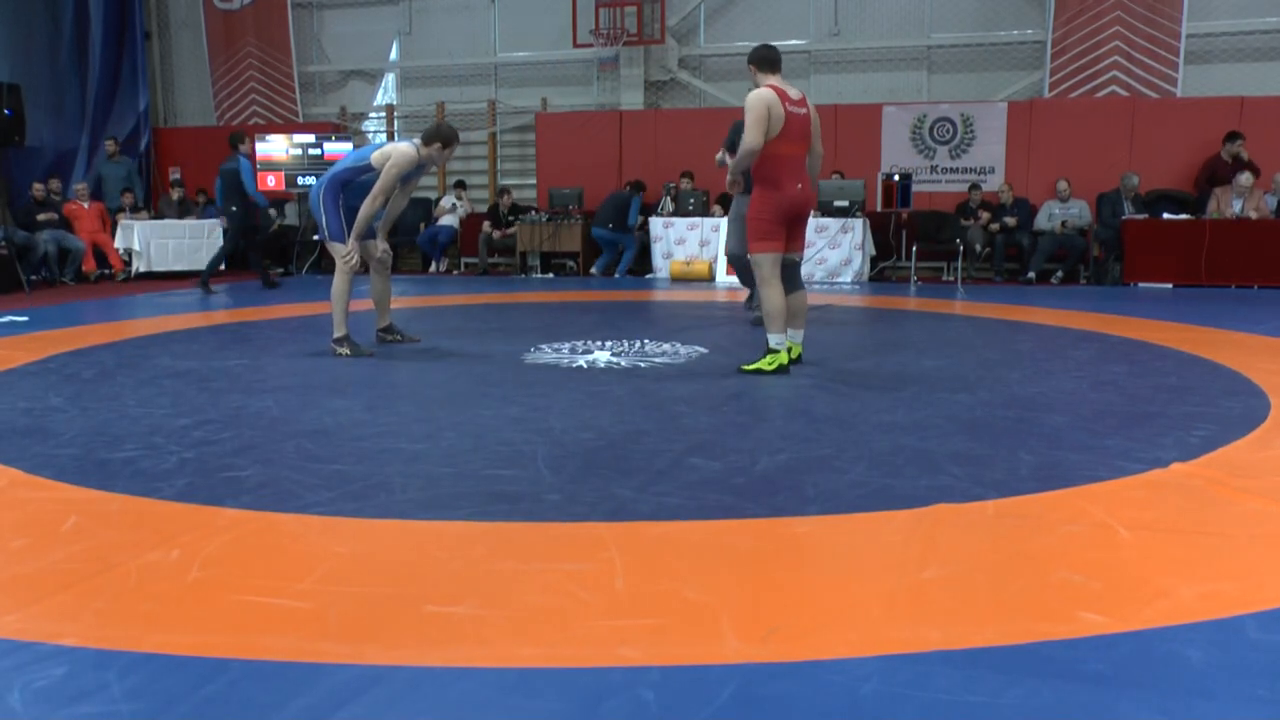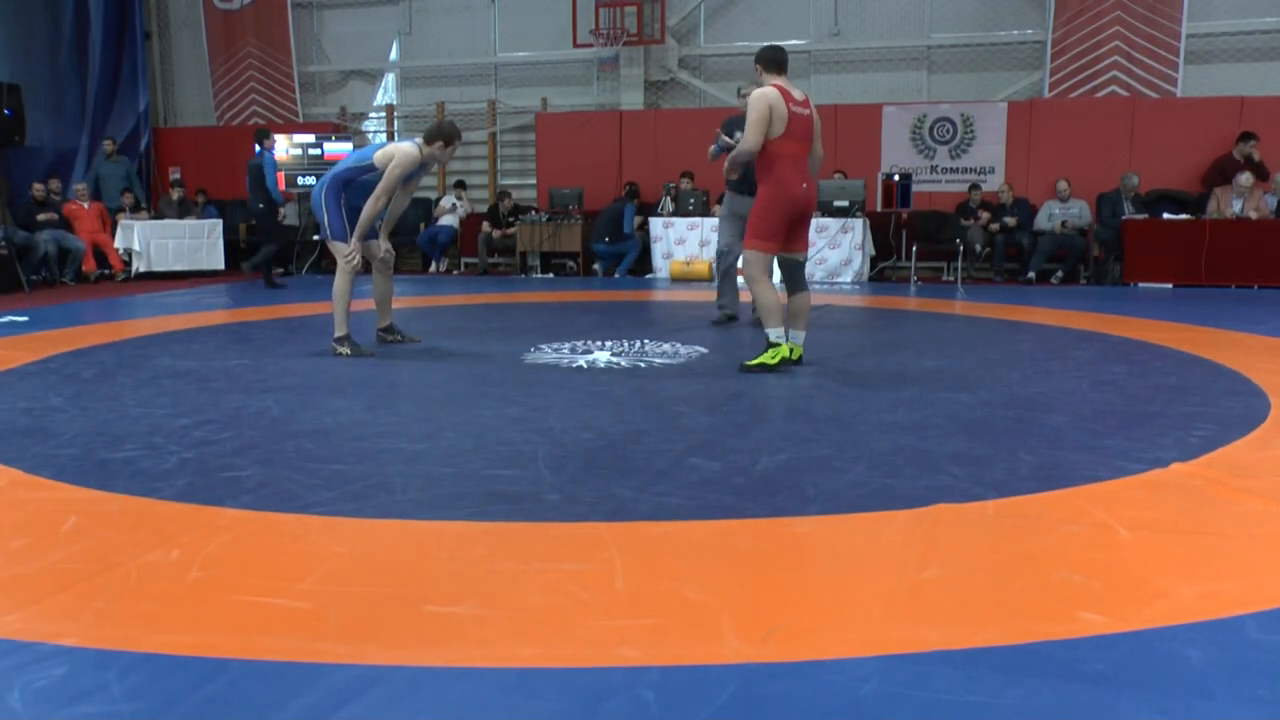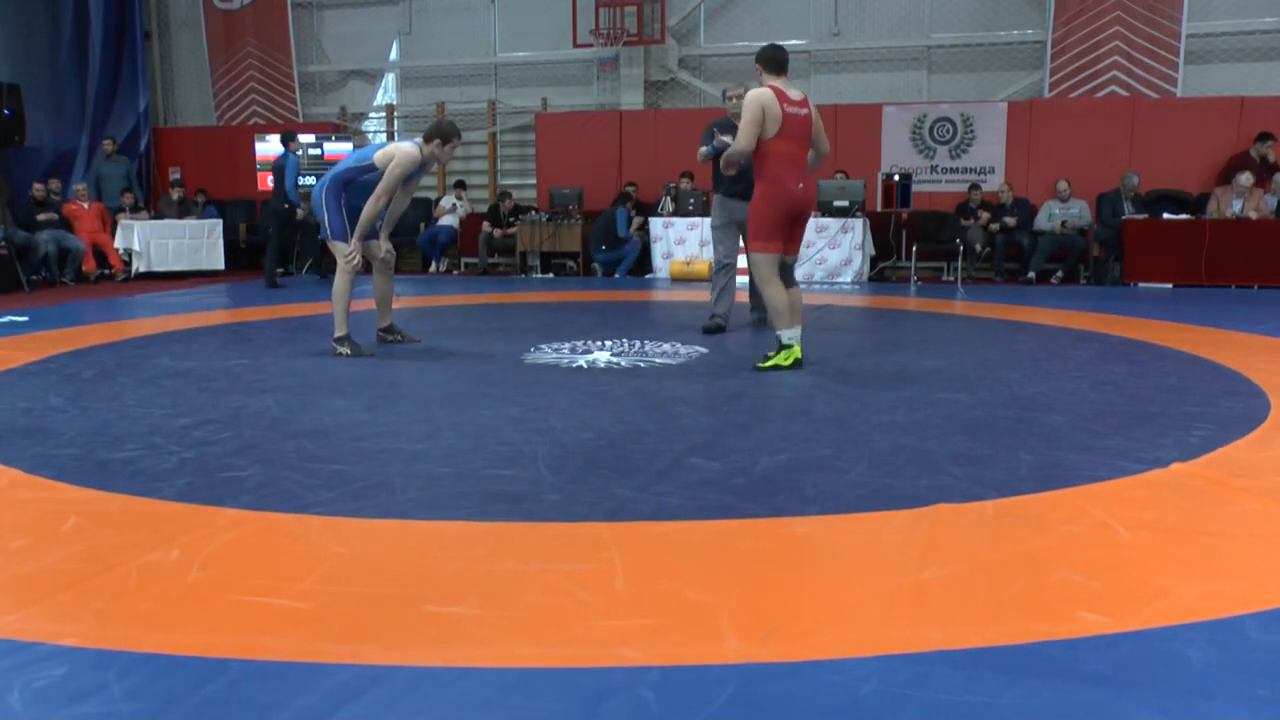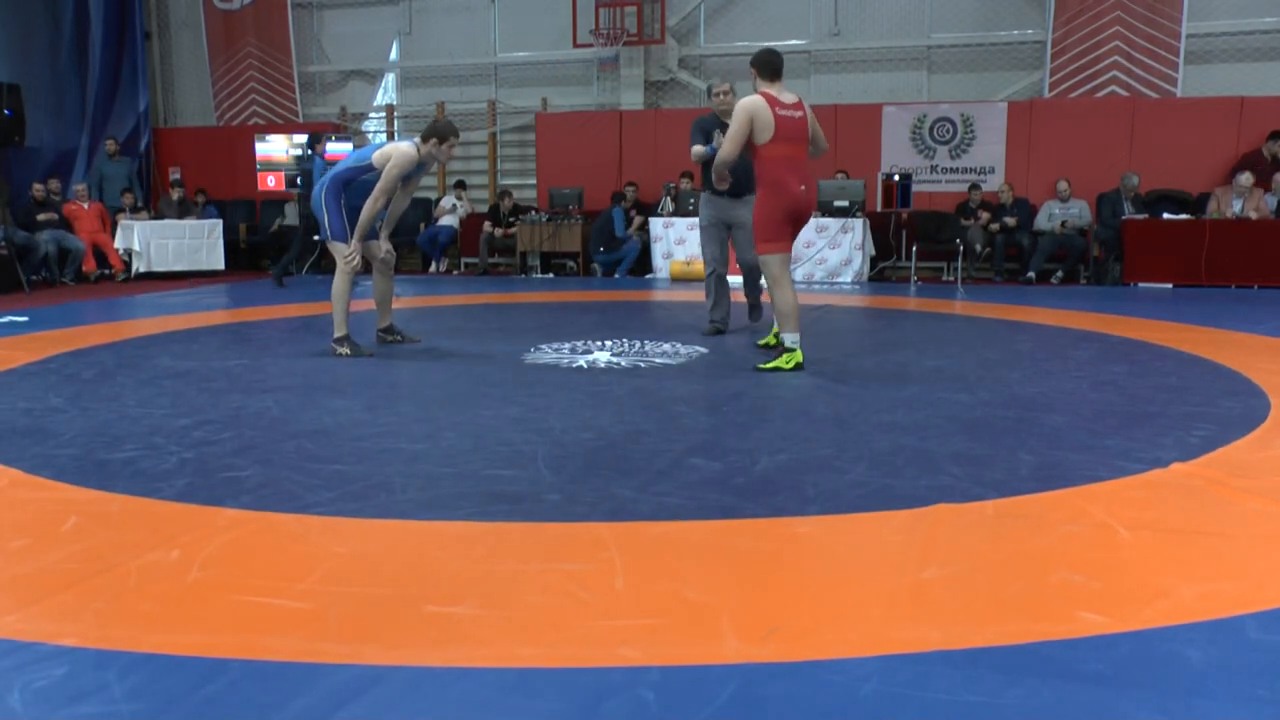
dt=0.2s
person 1, frame 1
left shoulder: (760, 97)
right shoulder: (804, 102)
left elbow: (752, 145)
right elbow: (817, 154)
left wrist: (734, 171)
left hip: (771, 196)
right hip: (800, 195)
left knee: (767, 277)
right knee: (792, 274)
left ankle: (776, 354)
right ankle: (794, 347)
person 1, frame 2
left shoulder: (763, 96)
right shoulder: (807, 103)
left elbow: (751, 145)
right elbow: (817, 154)
left wrist: (731, 161)
left hip: (775, 194)
right hip: (804, 193)
left knee: (755, 272)
right knee: (795, 274)
left ankle: (776, 348)
right ankle: (795, 347)
person 1, frame 3
left shoulder: (758, 96)
right shoulder: (806, 103)
left elbow: (743, 146)
right elbow: (823, 150)
left wrist: (727, 159)
left hip: (772, 194)
right hip: (803, 193)
left knee: (765, 274)
right knee: (784, 271)
left ankle: (789, 349)
right ankle: (792, 344)
person 1, frame 4
left shoulder: (750, 105)
right shoulder: (801, 105)
left elbow: (726, 154)
right elbow: (821, 147)
left wrist: (719, 173)
left hip: (775, 196)
right hip: (805, 194)
left knee: (777, 275)
right knee: (778, 269)
left ankle: (792, 353)
right ankle: (781, 332)
person 2, frame 1
right shoulder: (739, 128)
right elbow: (720, 158)
right wrist: (724, 159)
right hip: (742, 199)
right knee: (734, 254)
left ankle: (761, 307)
right ankle: (754, 288)
person 2, frame 2
right shoulder: (731, 124)
right elbow: (711, 155)
right wrist: (720, 146)
right hip: (734, 198)
right knee: (725, 251)
left ankle: (760, 308)
right ankle: (728, 308)
person 2, frame 3
right shoulder: (716, 127)
right elbow: (701, 157)
right wrist: (715, 147)
right hip: (724, 204)
right knee: (723, 261)
left ankle: (759, 310)
right ankle: (718, 317)
person 2, frame 4
right shoulder: (703, 124)
right elbow: (695, 155)
right wrist: (714, 148)
left hip: (745, 202)
right hip: (713, 202)
left knee: (750, 260)
right knee: (714, 264)
left ankle: (754, 297)
right ankle: (718, 319)
person 3, frame 1
left shoulder: (422, 161)
right shoulder: (407, 154)
left elbow: (400, 198)
right elbow: (376, 198)
left wrist: (381, 236)
right wrist: (354, 240)
left hip: (350, 200)
right hip: (329, 194)
left knee: (382, 260)
right knee: (348, 262)
left ankle: (384, 328)
right ankle: (340, 339)
person 3, frame 2
left shoulder: (425, 161)
right shoulder: (409, 154)
left elbow: (402, 197)
right elbow: (379, 198)
left wrist: (383, 236)
right wrist: (356, 240)
left hip: (352, 200)
right hip: (331, 194)
left knee: (384, 259)
right knee: (349, 262)
left ankle: (385, 328)
right ankle: (340, 339)
person 3, frame 3
left shoulder: (425, 160)
right shoulder: (409, 155)
left elbow: (402, 197)
right elbow: (379, 198)
left wrist: (384, 236)
right wrist: (356, 240)
right hip: (331, 194)
left knee: (384, 259)
right knee: (349, 262)
left ankle: (385, 328)
right ankle: (340, 339)
person 3, frame 4
left shoulder: (426, 161)
right shoulder: (407, 155)
left elbow: (402, 198)
right elbow: (377, 199)
left wrist: (384, 236)
right wrist: (356, 241)
right hip: (331, 195)
left knee: (385, 260)
right knee: (349, 262)
left ankle: (385, 328)
right ankle: (340, 339)
